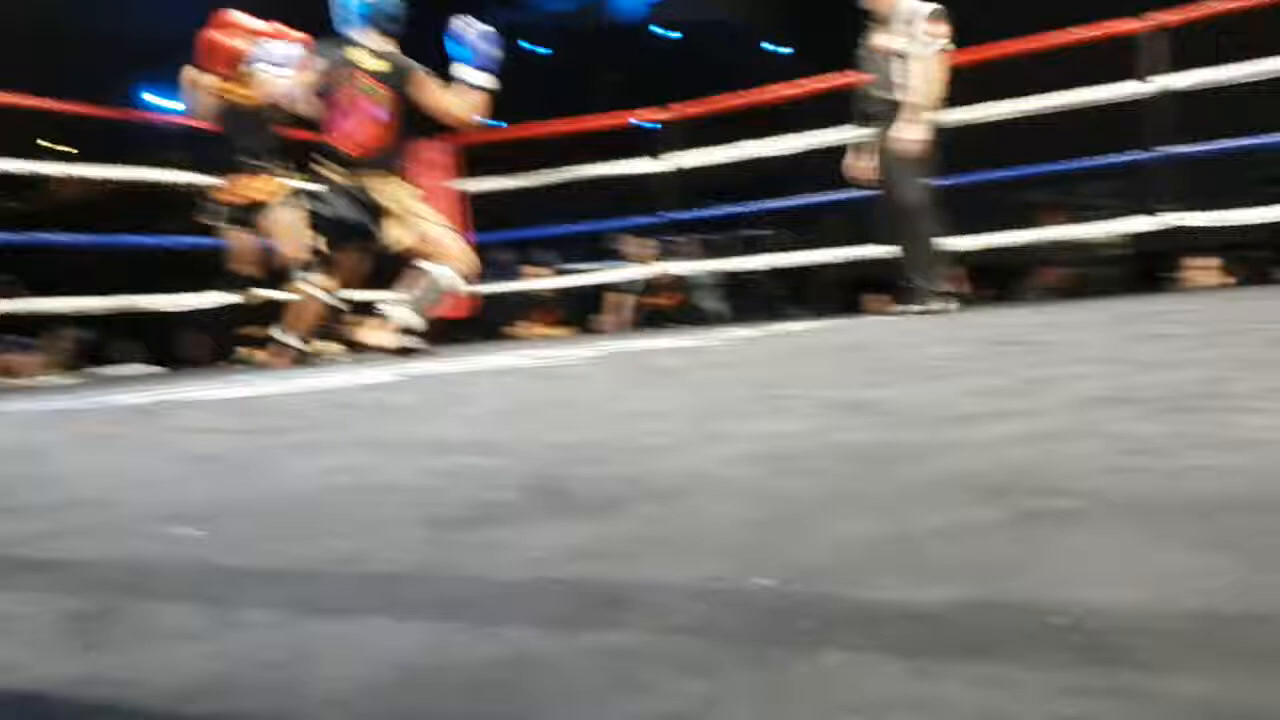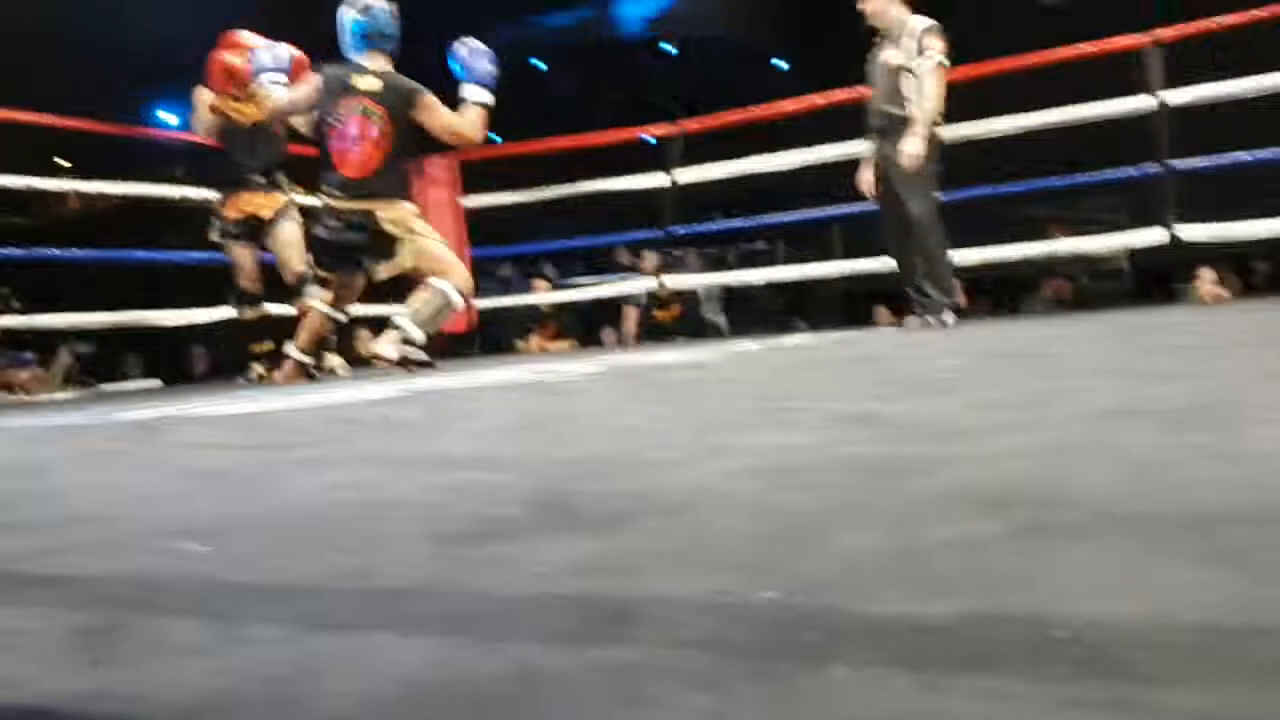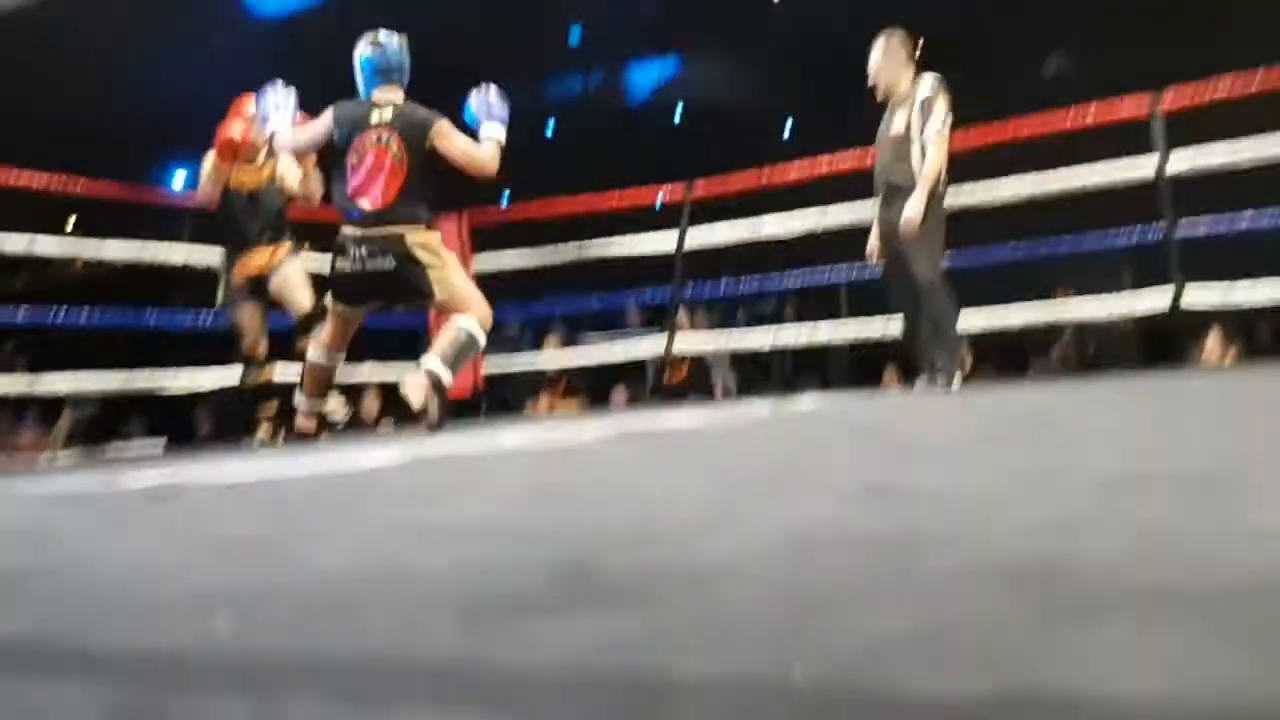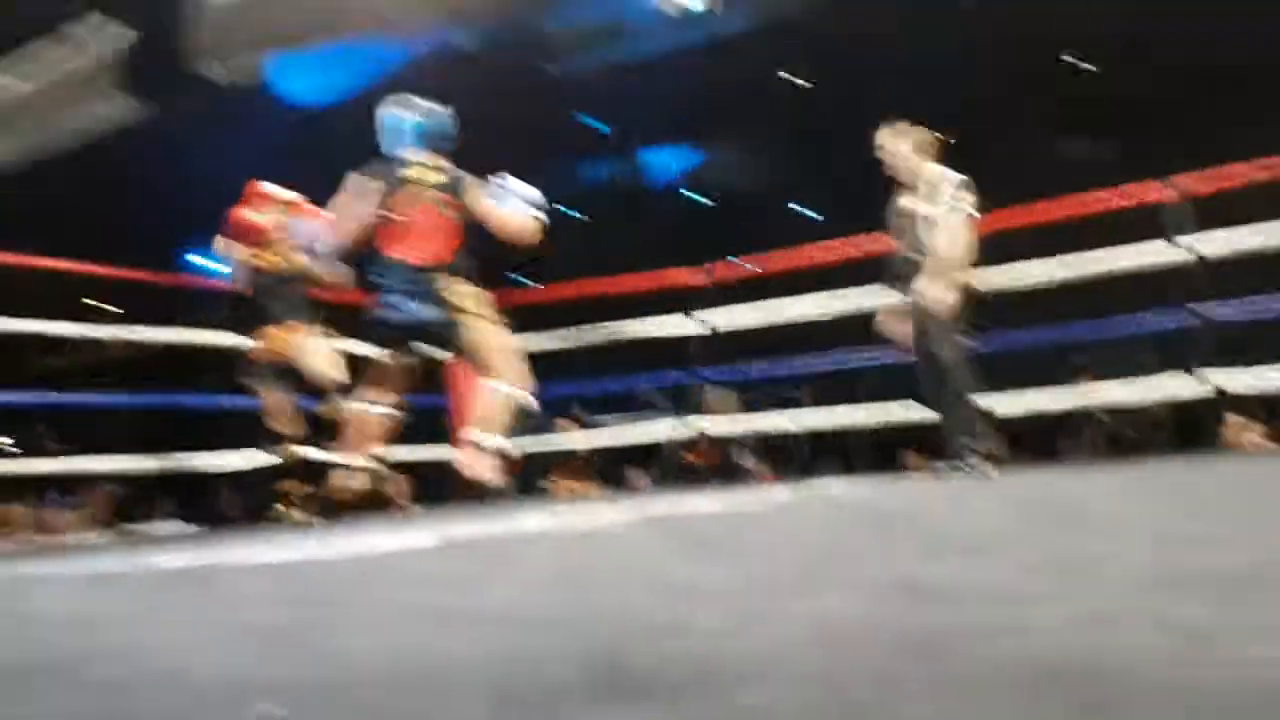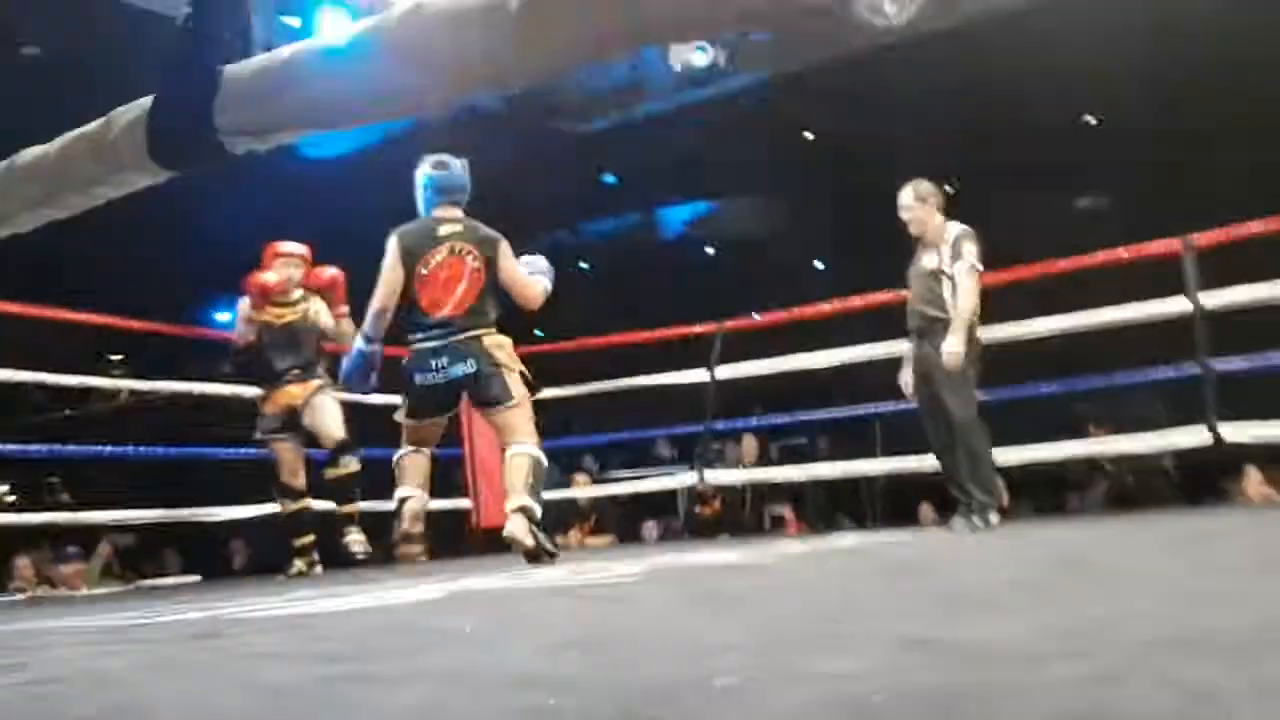
dt=0.1s
person 1, frame 1
left shoulder: (326, 60)
right shoulder: (405, 71)
left elbow: (300, 102)
right elbow: (462, 114)
right wrist: (477, 69)
left hip: (337, 189)
right hip: (379, 192)
left knee: (342, 272)
right knee: (456, 260)
left ankle: (285, 349)
right ankle: (393, 323)
person 1, frame 2
left shoulder: (328, 81)
right shoulder: (408, 93)
left elbow: (278, 106)
right elbow: (468, 135)
left wrist: (269, 73)
right wrist: (478, 87)
left hip: (336, 215)
right hip: (383, 215)
left knee: (342, 291)
right knee: (456, 280)
left ankle: (292, 366)
right ankle: (400, 339)
person 1, frame 3
left shoulder: (342, 116)
right shoulder: (424, 123)
left elbow: (292, 144)
right elbow: (483, 163)
left wrist: (279, 120)
right wrist: (492, 127)
left hip: (356, 245)
right hip: (406, 243)
left knee: (338, 328)
right knee: (474, 313)
left ankle: (305, 414)
right ankle: (424, 381)
person 1, frame 4
left shoulder: (376, 180)
right shoulder: (461, 185)
left elbow: (341, 233)
right elbow: (521, 232)
right wrist: (529, 204)
left hip: (396, 302)
right hip: (449, 297)
left knee: (382, 387)
right knee: (509, 374)
right ankle: (483, 453)
person 1, frame 5
left shoulder: (402, 239)
right shoulder: (490, 240)
left elbow: (384, 302)
right elbow: (530, 298)
left wrist: (363, 348)
right wrist: (540, 276)
left hip: (426, 358)
right hip: (479, 351)
left knee: (415, 443)
right knee: (522, 440)
left ankle: (413, 512)
right ankle: (520, 519)
person 2, frame 1
right shoulder: (877, 31)
left elbow: (933, 69)
left wrist: (914, 119)
right wrist: (865, 147)
left hip: (907, 129)
right hip: (884, 130)
left knee: (911, 203)
right knee: (898, 208)
left ankle: (933, 290)
right ankle: (920, 290)
person 2, frame 2
left shoulder: (922, 31)
right shoulder: (883, 46)
left elbow: (933, 83)
left wrist: (917, 134)
right wrist: (870, 159)
left hip: (910, 141)
right hip: (887, 144)
left knee: (920, 217)
right knee: (895, 226)
left ankle: (941, 303)
right ankle: (923, 302)
person 2, frame 3
left shoulder: (929, 93)
right shoulder: (890, 109)
left elbow: (936, 150)
left wrist: (917, 199)
right wrist: (877, 227)
left hip: (919, 207)
right hip: (893, 212)
left knee: (926, 282)
right knee: (903, 289)
left ankle: (946, 368)
right ankle: (930, 367)
person 2, frame 4
left shoulder: (949, 183)
right shoulder: (905, 194)
left elbow: (958, 237)
left wrist: (943, 282)
right wrist: (897, 311)
left hip: (938, 296)
right hip: (917, 297)
left knee: (950, 363)
right knee: (930, 373)
left ankle: (974, 449)
right ankle: (958, 449)
person 2, frame 5
left shoulder: (958, 236)
right shoulder: (922, 251)
left elbow: (968, 286)
left wrist: (956, 335)
right wrist: (909, 360)
left hip: (950, 343)
right hip: (924, 346)
left knee: (963, 419)
right knee: (938, 429)
left ankle: (986, 504)
right ankle: (966, 504)
person 3, frame 1
left shoulder: (266, 75)
right shoulder: (201, 75)
right elbow: (201, 112)
right wrist: (218, 65)
left hip: (269, 179)
right hip: (232, 187)
left knee: (294, 258)
right knee: (243, 269)
person 3, frame 2
right shoulder: (208, 95)
right elbow: (203, 131)
left wrist: (300, 83)
right wrist: (219, 93)
left hip: (273, 195)
right hip: (236, 202)
left knee: (297, 270)
right knee: (247, 284)
right ankle: (261, 359)
person 3, frame 3
left shoulder: (280, 161)
right shoulder: (217, 159)
left elbow: (311, 196)
right elbow: (205, 199)
left wrist: (307, 163)
right wrist: (223, 163)
left hip: (279, 252)
right hip: (243, 261)
left knee: (307, 312)
right knee: (252, 343)
person 3, frame 4
left shoulder: (298, 241)
right shoulder: (239, 244)
left elbow: (334, 277)
right elbow: (238, 283)
left wrist: (322, 245)
right wrist: (239, 251)
left hip: (301, 332)
right hip: (265, 344)
left knee: (331, 379)
right knee: (279, 421)
person 3, frame 5
left shoulder: (315, 303)
right shoulder: (251, 304)
left elbow: (345, 341)
right elbow: (241, 341)
left wrist: (340, 306)
right wrist: (253, 310)
left hip: (311, 385)
right hip: (275, 397)
left knee: (337, 439)
right knee: (290, 477)
left ankle: (351, 527)
right ankle: (306, 555)
